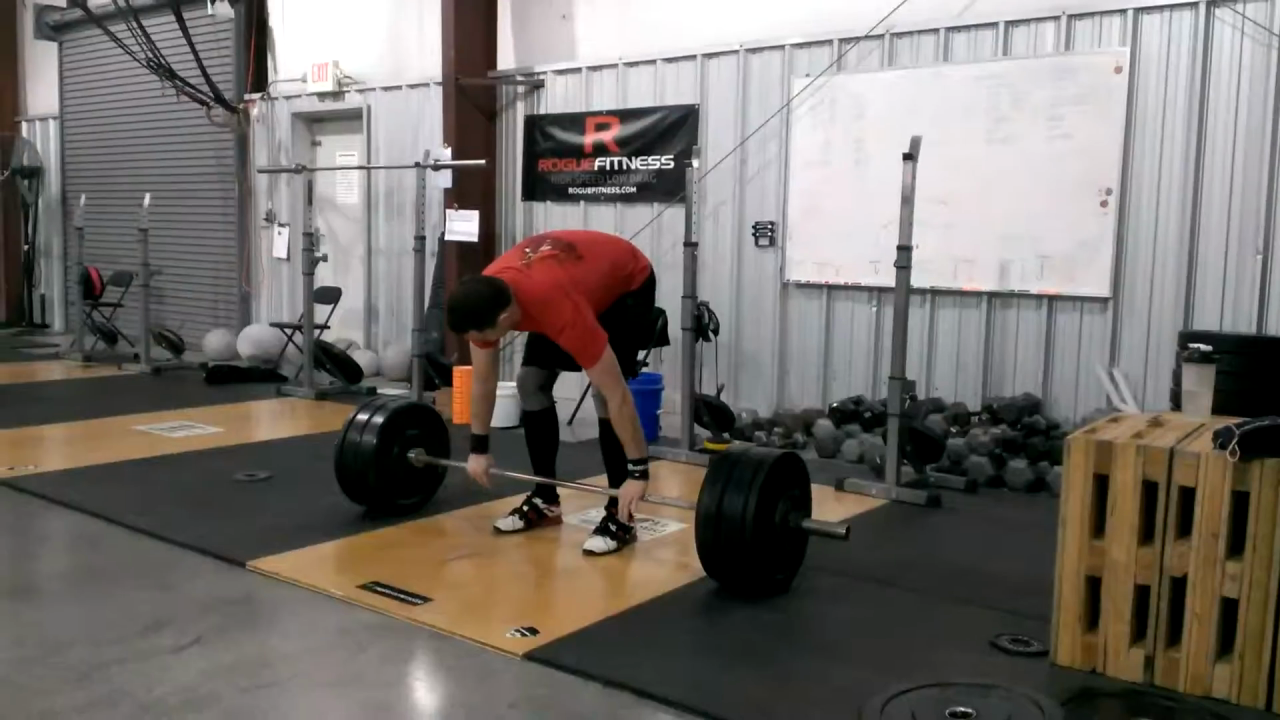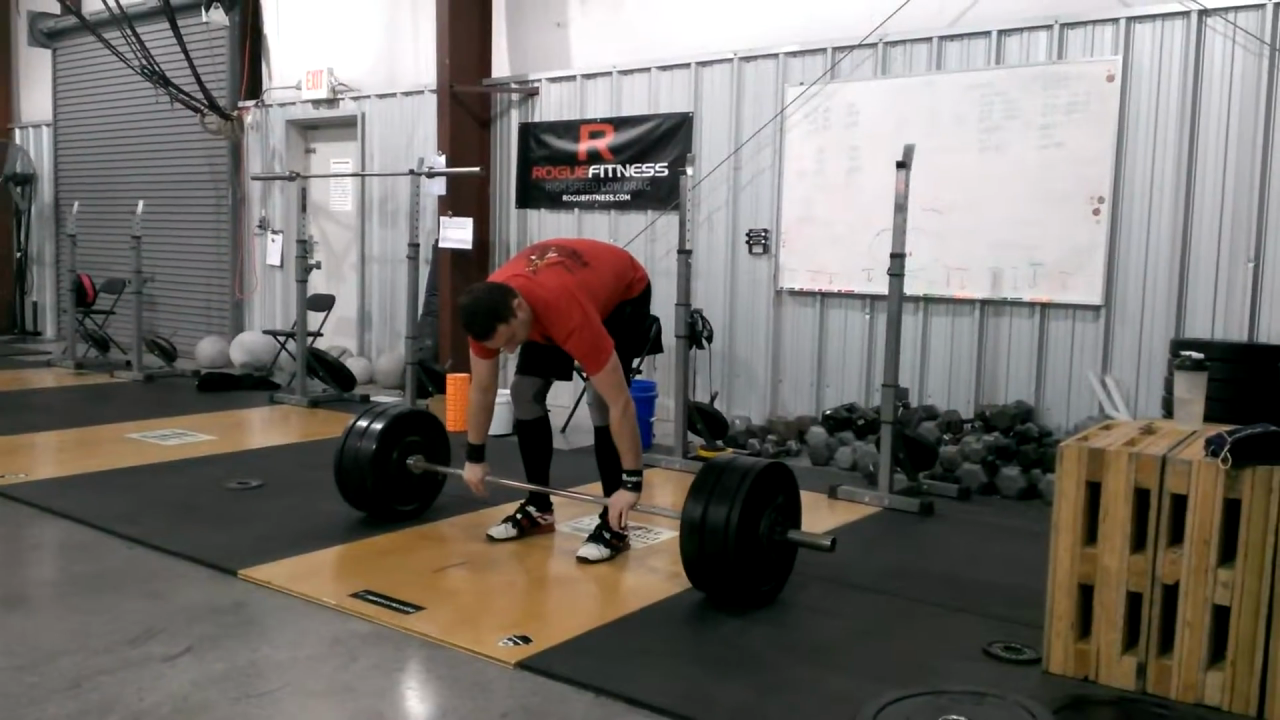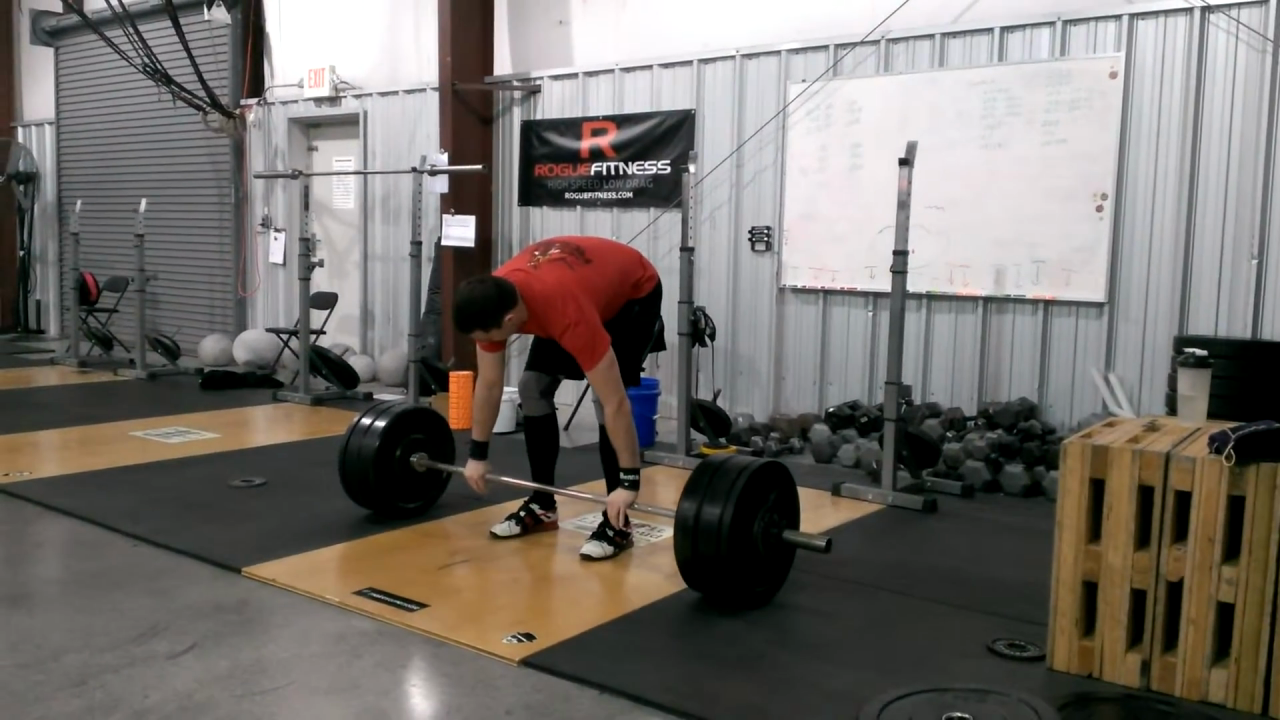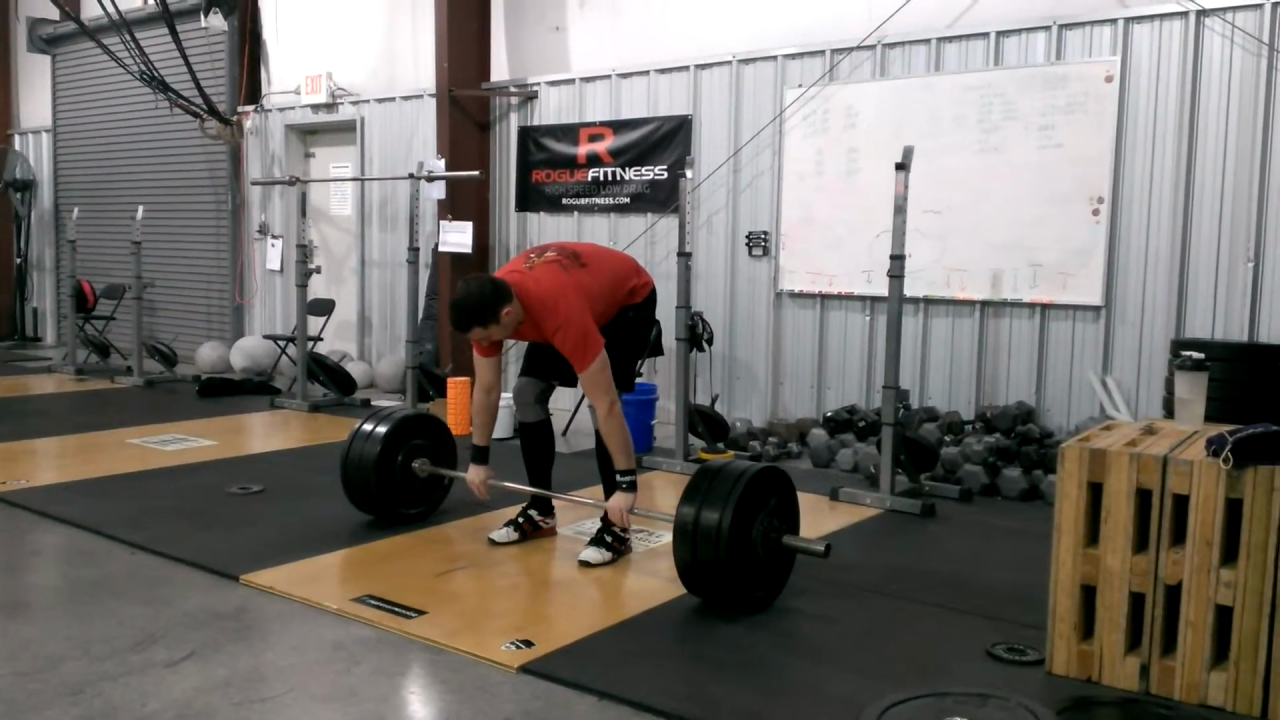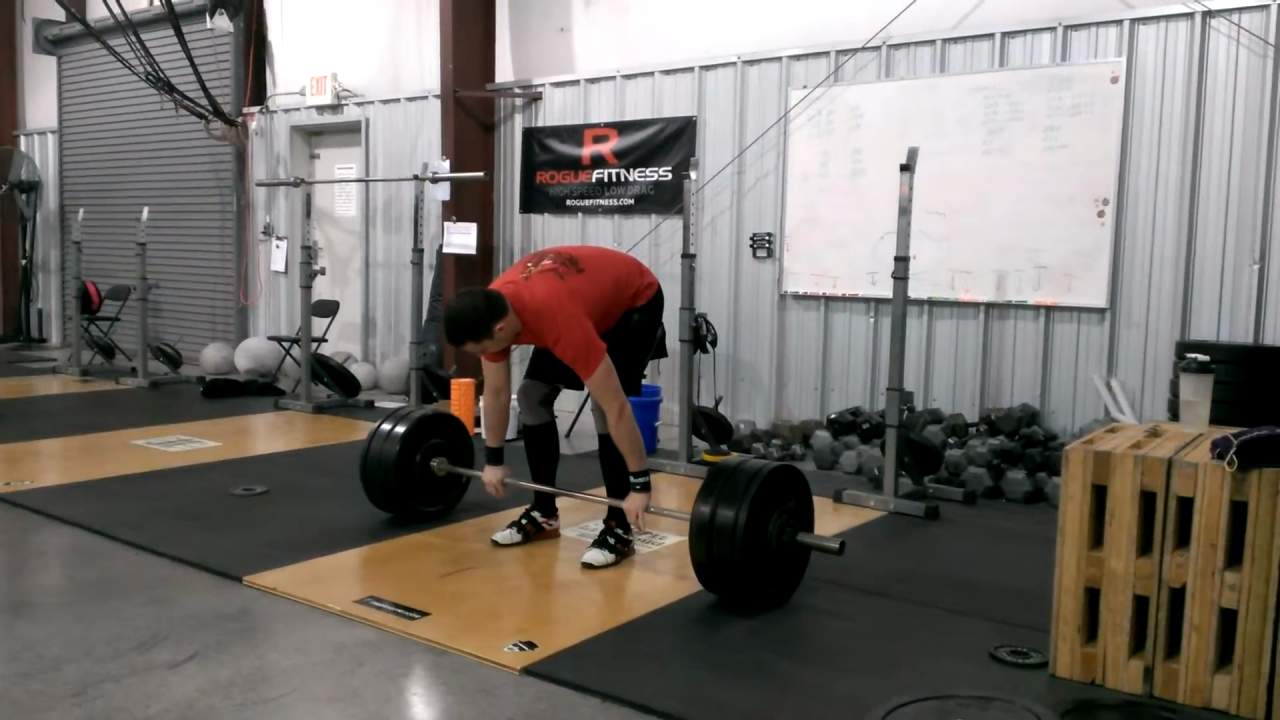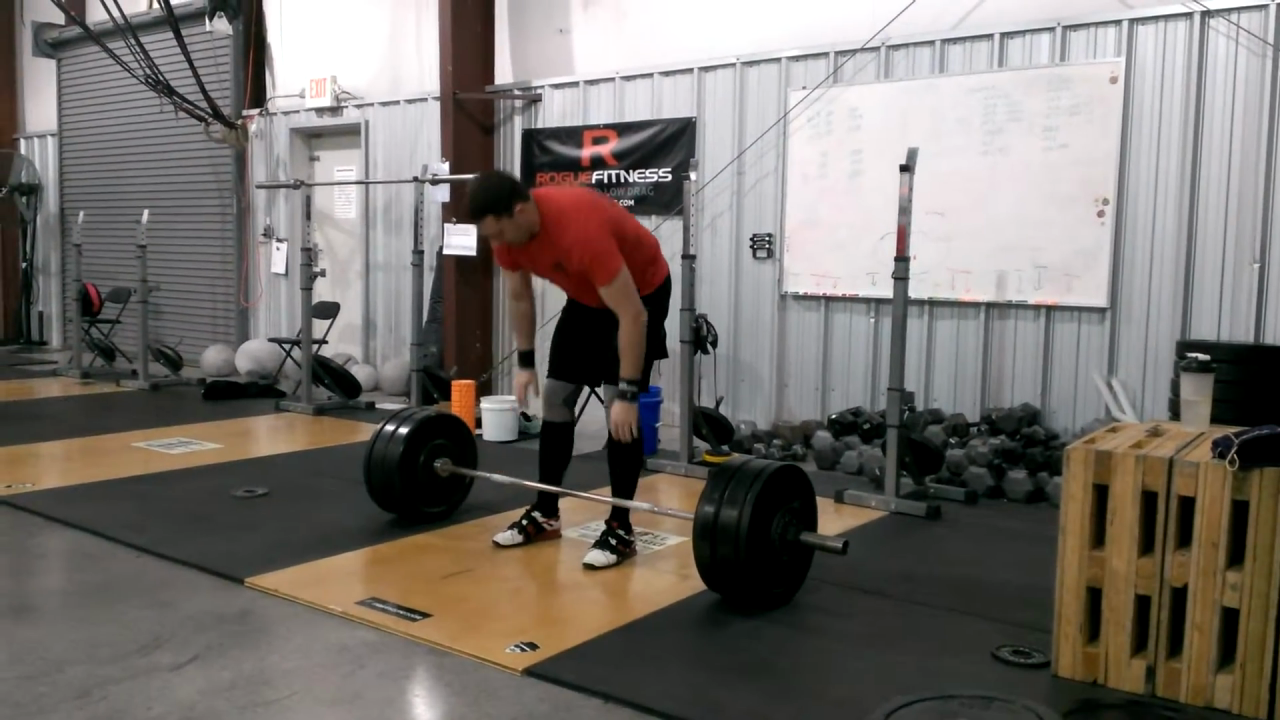
dt=0.7s
person 1, frame 1
left shoulder: (562, 310)
right shoulder: (485, 298)
left elbow: (617, 395)
right elbow: (483, 380)
left wrist: (638, 472)
right wrist: (478, 448)
left hip: (628, 284)
right hip: (573, 273)
left knee: (601, 391)
right knee: (530, 383)
left ankle: (619, 516)
right ankle: (544, 499)
person 1, frame 2
left shoulder: (570, 317)
right shoulder: (487, 311)
left elbow: (620, 404)
right elbow: (482, 389)
left wrist: (631, 483)
right wrist: (474, 457)
left hip: (624, 293)
left knee: (599, 399)
right knee: (524, 392)
left ankle: (613, 526)
right ankle: (538, 508)
person 1, frame 3
left shoulder: (568, 313)
right shoulder: (493, 301)
left elbow: (615, 402)
right elbow: (488, 384)
left wrist: (629, 481)
right wrist: (477, 454)
left hip: (635, 293)
left knee: (602, 398)
right knee: (532, 388)
left ankle: (617, 524)
right ankle: (542, 506)
person 1, frame 4
left shoulder: (563, 314)
right shoulder: (488, 305)
left elbow: (606, 405)
right elbow: (485, 389)
left wrist: (626, 485)
right wrist: (478, 460)
left hip: (629, 301)
left knee: (598, 402)
right knee: (526, 394)
left ankle: (615, 527)
right ankle: (540, 511)
person 1, frame 5
left shoulder: (562, 322)
right shoulder: (491, 310)
left elbow: (617, 408)
right elbow: (496, 393)
left wrist: (640, 485)
right wrist: (493, 460)
left hip: (635, 302)
right hip: (589, 292)
left knee: (602, 404)
right knee: (531, 396)
left ankle: (619, 528)
right ankle: (543, 513)
person 1, frame 6
left shoulder: (580, 229)
right shoulder: (509, 229)
left elbow: (632, 316)
right elbow: (519, 298)
left wrist: (626, 393)
right wrist: (524, 364)
left hip: (644, 292)
right hip: (585, 298)
left knee: (616, 412)
right knee: (556, 397)
left ankle: (620, 529)
right ankle: (543, 513)
